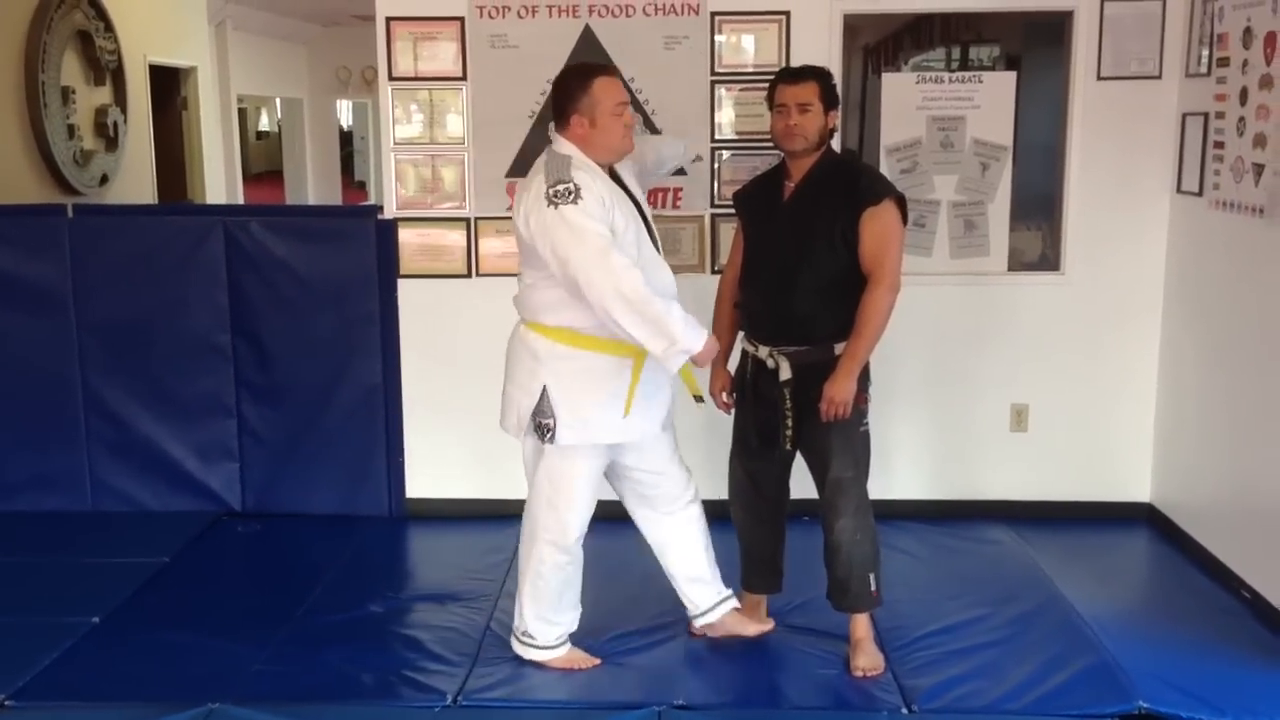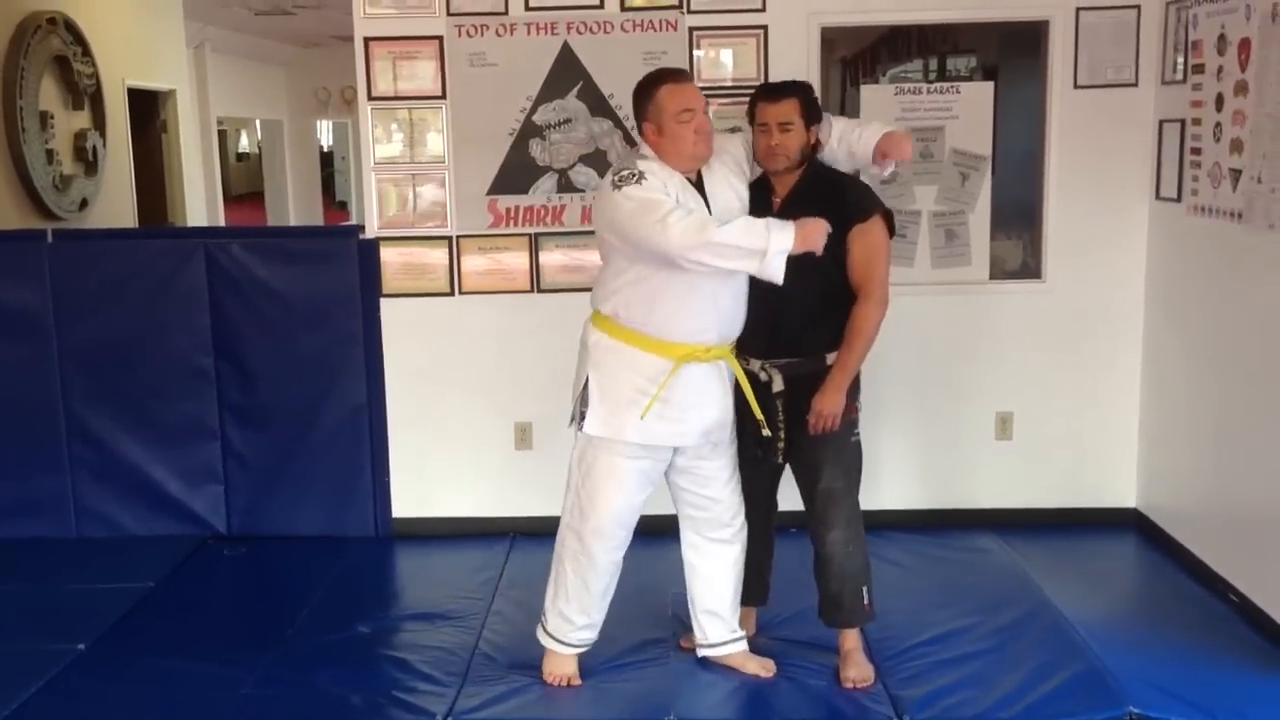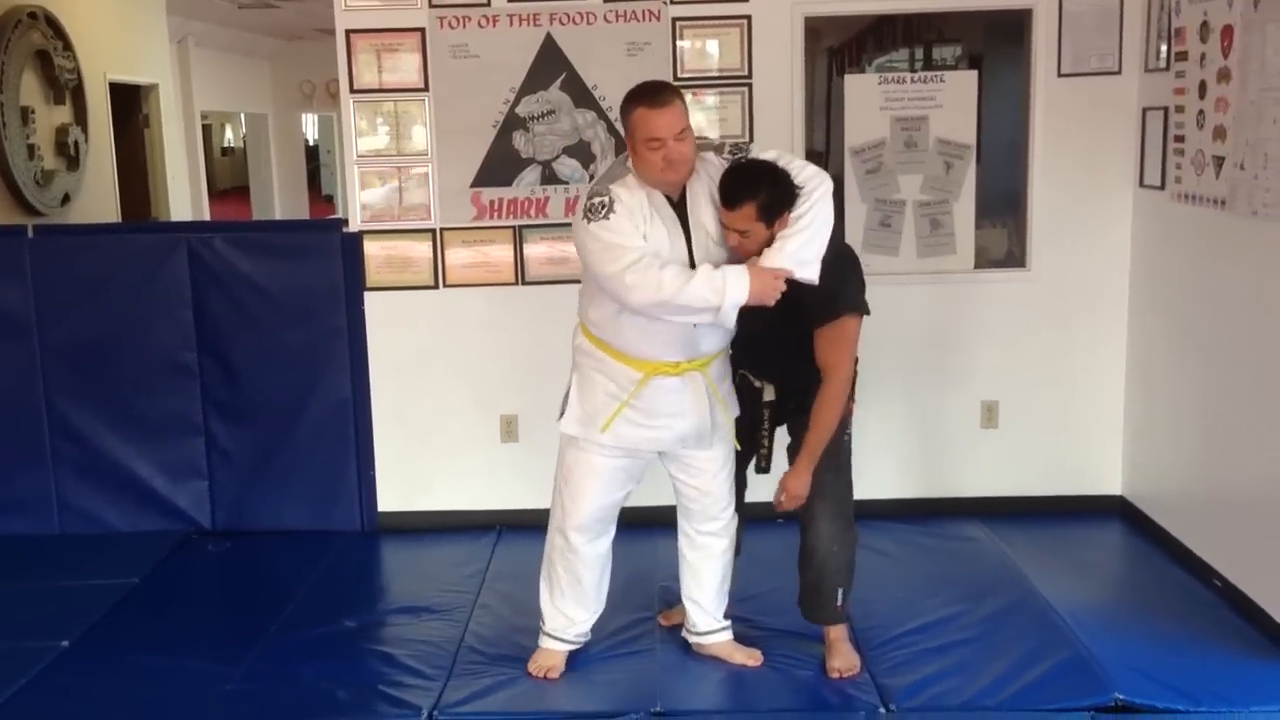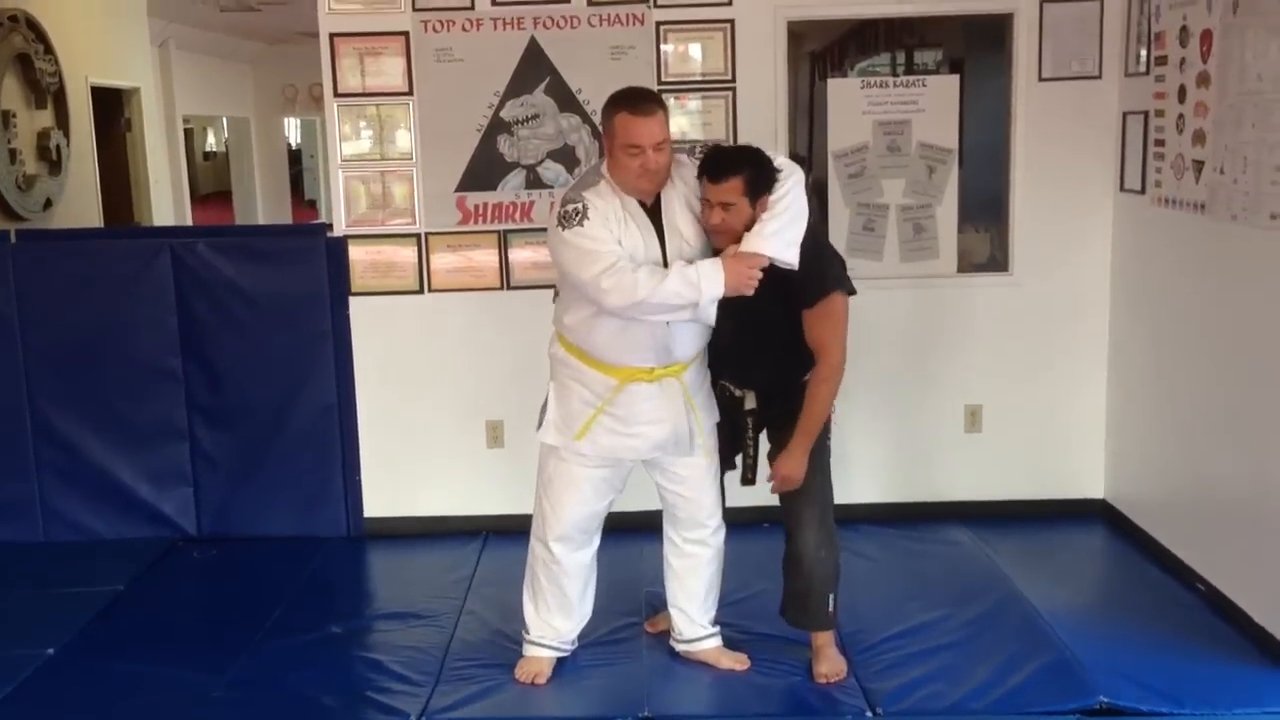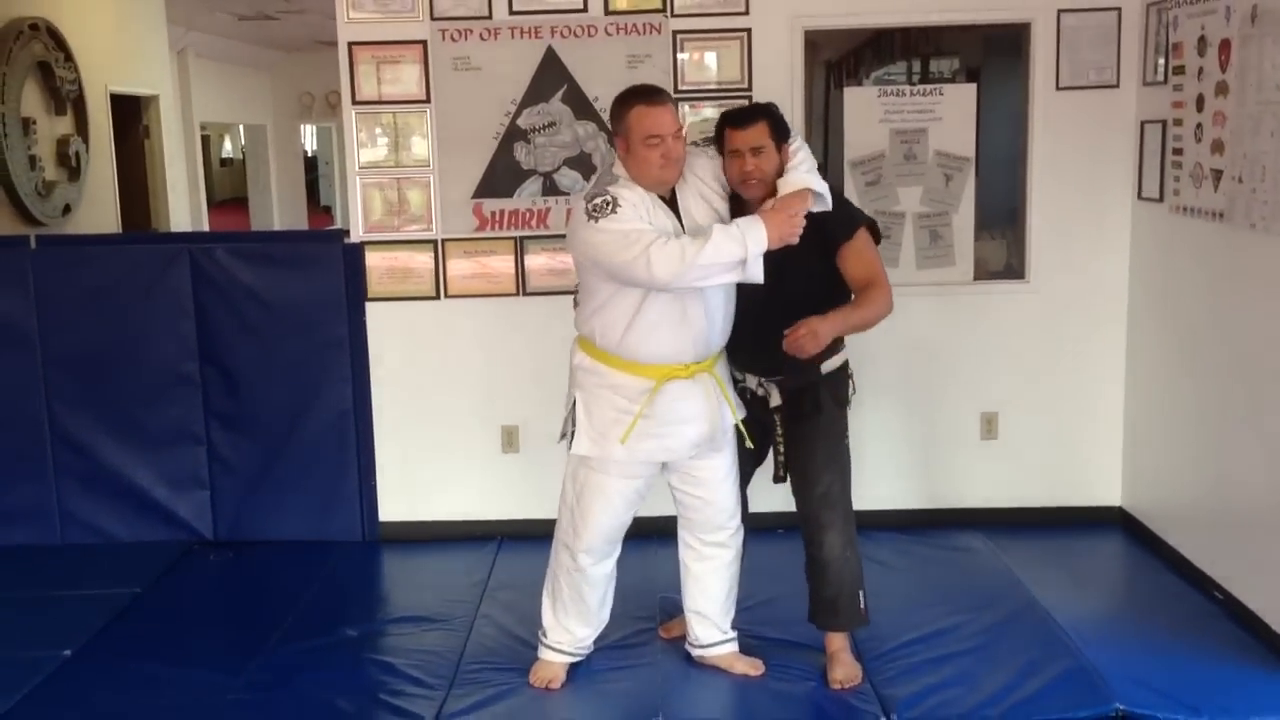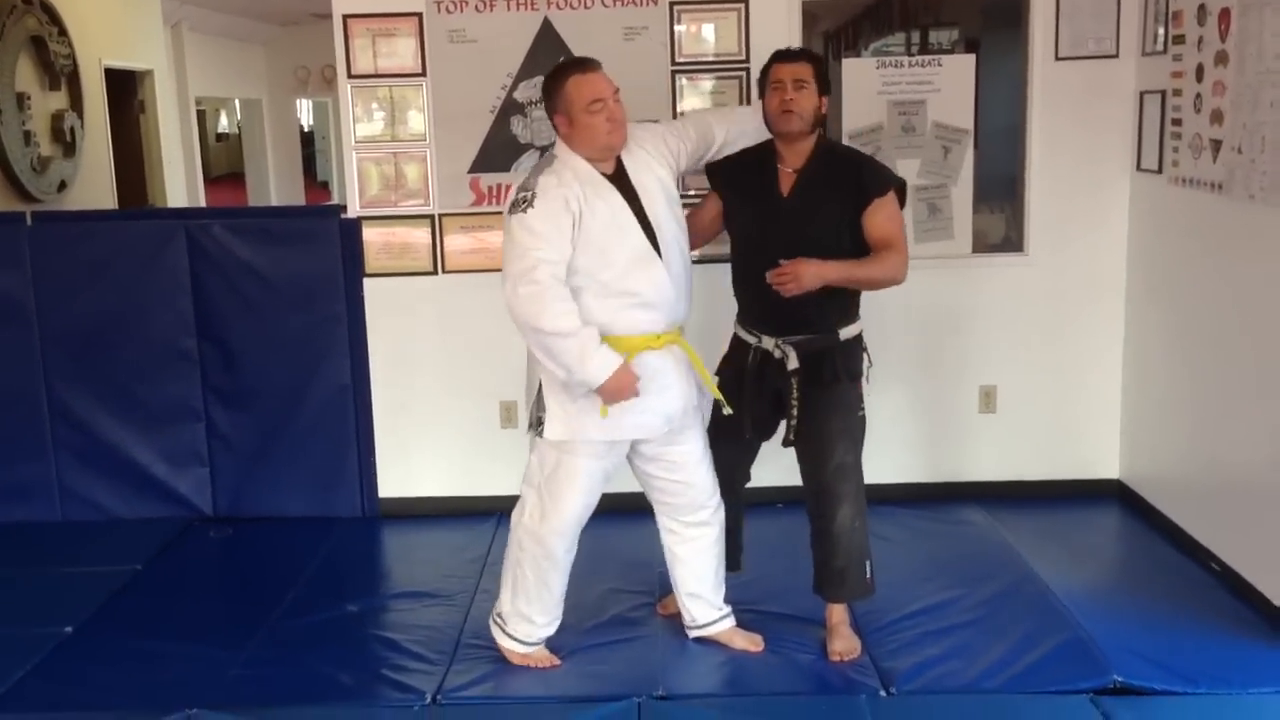
dt=0.5s
person 1, frame 1
left shoulder: (610, 165)
right shoulder: (557, 190)
left elbow: (652, 156)
right elbow: (611, 284)
left wrist: (688, 145)
right wrist: (687, 338)
left hip: (628, 373)
right hip: (568, 377)
left knee: (669, 496)
right knee: (560, 518)
left ankle: (712, 607)
right ankle: (540, 639)
person 1, frame 2
left shoulder: (727, 160)
right shoulder: (630, 186)
right elbow: (686, 239)
left wrist: (875, 139)
right wrist: (786, 238)
left hip: (706, 380)
right hip: (632, 379)
left knee: (718, 518)
right knee: (600, 520)
left ankle: (720, 637)
right ankle: (563, 638)
person 1, frame 3
left shoulder: (723, 169)
right shoulder: (608, 203)
left elbow: (812, 184)
right elbow: (643, 287)
left wrist: (780, 264)
right wrist: (739, 286)
left hip: (702, 383)
right hip: (617, 384)
left knee: (712, 512)
right knee: (582, 517)
left ankle: (708, 629)
right ankle: (559, 634)
person 1, frame 4
left shoulder: (697, 175)
right shoulder: (582, 210)
left elbow: (784, 179)
right elbow: (621, 289)
left wrist: (758, 250)
right wrist: (715, 279)
left hip: (681, 388)
right hip: (595, 392)
left knee: (699, 521)
right knee: (565, 526)
left ankle: (696, 635)
right ankle: (546, 641)
person 1, frame 5
left shoulder: (704, 170)
right shoulder: (603, 208)
right elbow: (663, 263)
left wrist: (799, 188)
right wrist: (756, 236)
left hip: (701, 389)
right hip: (621, 394)
left knee: (716, 523)
right knee: (591, 533)
left ankle: (712, 640)
right ankle: (560, 645)
person 1, frame 6
left shoulder: (650, 146)
right shoulder: (546, 191)
left elbow: (707, 129)
right elbow: (534, 294)
right wrist: (595, 369)
left hip: (664, 369)
right hip: (580, 376)
left knee: (695, 502)
right knee: (555, 513)
left ankle: (709, 617)
right ankle: (519, 629)
person 2, frame 1
left shoulder: (864, 190)
right shoulder: (755, 195)
left elbow: (883, 283)
right elbow: (733, 281)
left wrist: (847, 370)
right wrist: (719, 361)
left hip: (827, 370)
right hip: (760, 368)
left knee: (844, 502)
right knee: (753, 491)
left ankle: (861, 629)
right ankle: (753, 601)
person 2, frame 2
left shoulder: (849, 201)
right shoulder: (740, 202)
left elbow: (872, 296)
left wrist: (837, 384)
left hip: (816, 381)
right hip: (750, 379)
left knee: (834, 514)
right knee: (744, 504)
left ankle: (850, 642)
right ankle: (743, 618)
person 2, frame 3
left shoulder: (830, 270)
right shoulder: (729, 247)
left elbow: (836, 377)
left wrist: (804, 468)
left hip: (814, 390)
right hip: (747, 378)
left knee: (824, 508)
left ankle: (835, 631)
person 2, frame 4
left shoulder: (809, 256)
right shoulder: (700, 238)
left elbow: (829, 361)
left wrist: (799, 448)
left hip: (794, 395)
right hip: (722, 388)
left knee: (807, 514)
left ankle: (822, 636)
person 2, frame 5
left shoulder: (827, 218)
left elbow: (877, 292)
left wrist: (832, 323)
left hip: (816, 386)
right hip: (740, 385)
left knee: (824, 515)
left ankle: (838, 637)
person 2, frame 6
left shoulder: (860, 175)
right shoulder: (737, 172)
left elbow: (894, 262)
right elbow: (695, 232)
left wrist: (826, 269)
left hip: (828, 357)
right hip: (751, 353)
left knee: (835, 487)
right knee: (717, 468)
left ankle: (838, 613)
